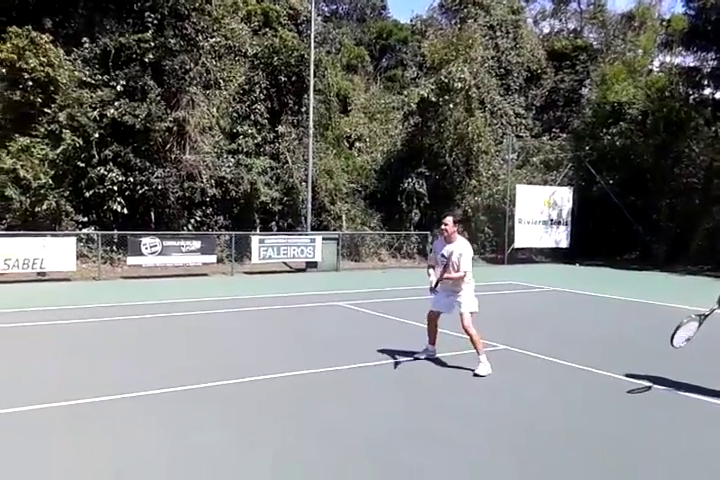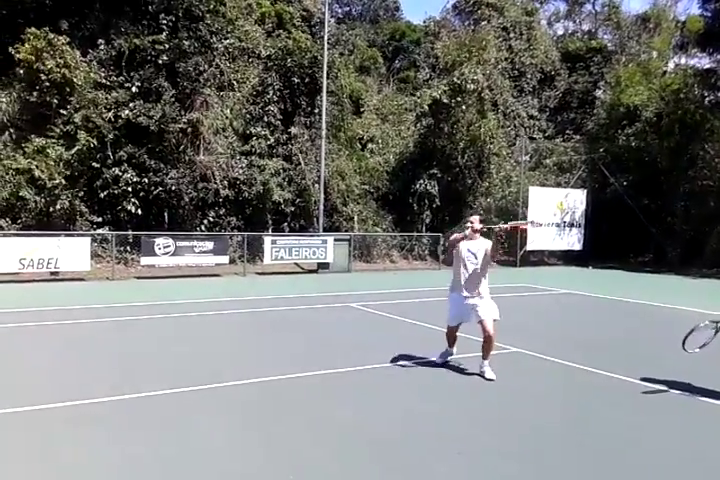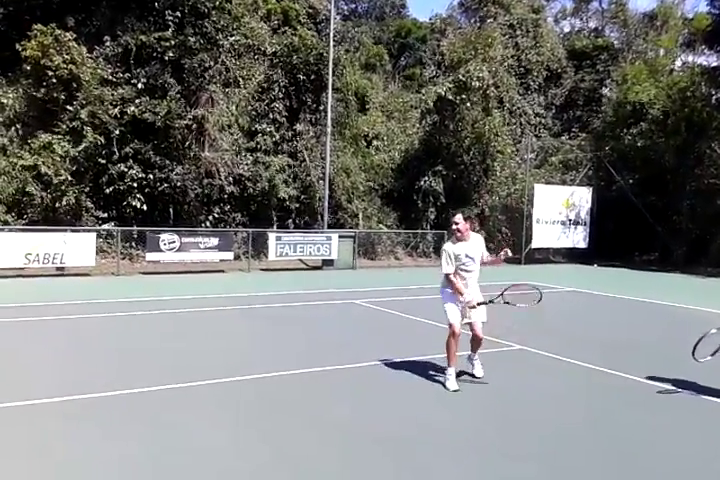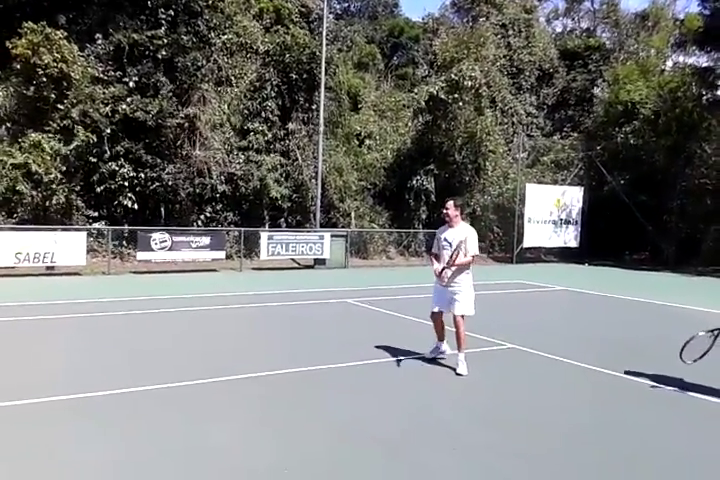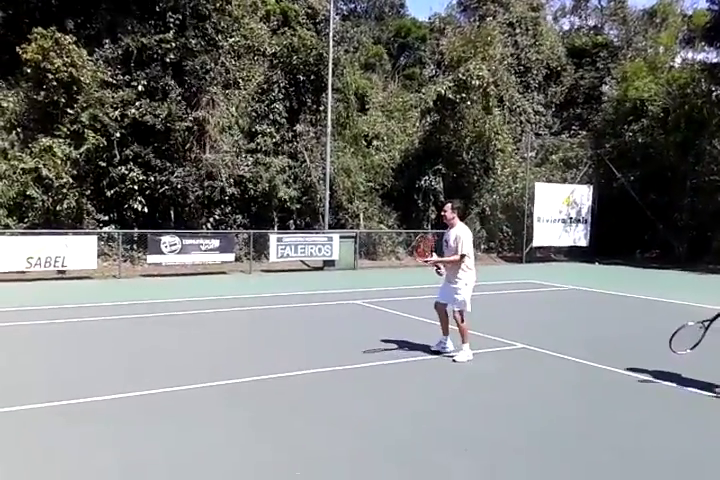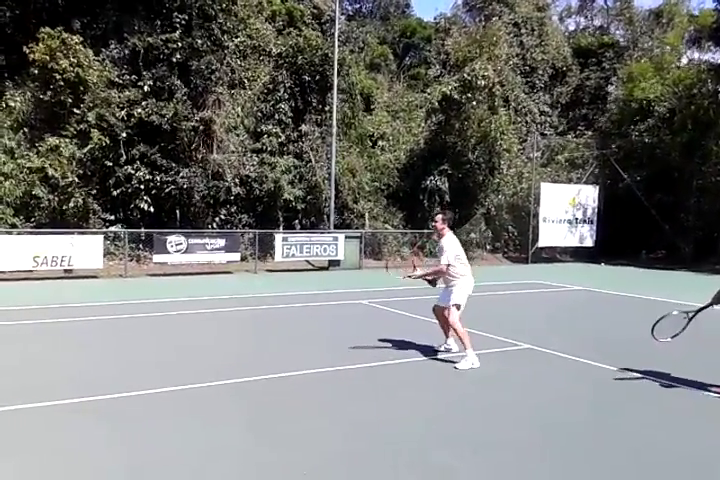
dt=0.7s
person 1, frame 1
left shoulder: (464, 247)
right shoulder: (437, 243)
left elbow: (462, 274)
right elbow: (431, 265)
left wrist: (446, 276)
right wrist: (432, 277)
left hip: (463, 289)
right hip: (444, 289)
left knee: (467, 325)
right knee: (431, 317)
left ankle: (483, 362)
right ankle: (430, 349)
person 1, frame 2
left shoulder: (485, 244)
right shoulder: (459, 240)
left elbow: (492, 253)
right elbow: (450, 242)
right wrist: (466, 234)
left hip: (480, 295)
right hip: (458, 294)
left knee: (489, 333)
right knee: (451, 330)
left ankle: (485, 365)
right ankle: (450, 350)
person 1, frame 3
left shoulder: (478, 239)
right shoulder: (449, 247)
left elbow: (483, 259)
right elbow: (450, 276)
left wrist: (499, 258)
right wrist: (465, 296)
left hip: (473, 294)
right hip: (452, 293)
left knee: (477, 333)
right knee: (455, 330)
left ankle: (473, 357)
right ankle: (450, 373)
person 1, frame 4
left shoulder: (468, 232)
right shoulder: (441, 231)
left elbow: (471, 258)
right elbow: (434, 253)
left wrist: (454, 263)
right wrist: (436, 265)
left hip: (460, 283)
right hip: (441, 282)
left knee: (458, 320)
right knee: (436, 316)
left ankle: (461, 359)
right ankle: (441, 346)
person 1, frame 5
left shoulder: (462, 232)
right shoulder: (448, 231)
left elbow: (459, 258)
left wrist: (438, 260)
right wrist: (440, 264)
left hip: (462, 279)
right hip: (450, 278)
left knee: (458, 314)
right knee: (439, 306)
left ankle: (466, 349)
right ankle: (446, 342)
person 1, frame 6
left shoulder: (448, 242)
right shoulder: (443, 240)
left elbow: (442, 268)
left wrist: (422, 274)
right wrist: (433, 277)
left hip: (461, 283)
right hip: (452, 284)
left knee: (452, 319)
right knee: (438, 309)
left ankle: (471, 356)
right ankle: (450, 343)
